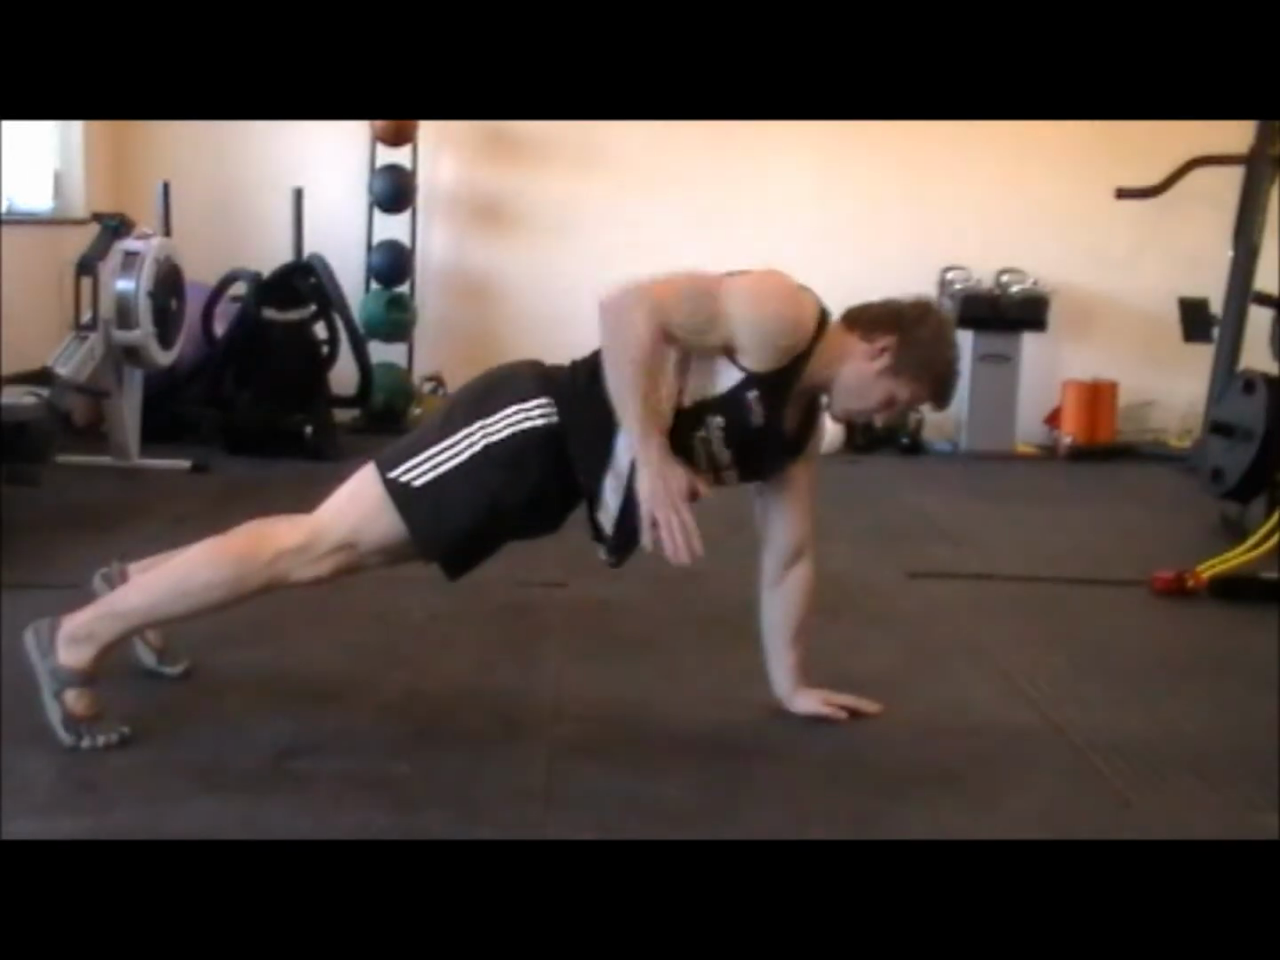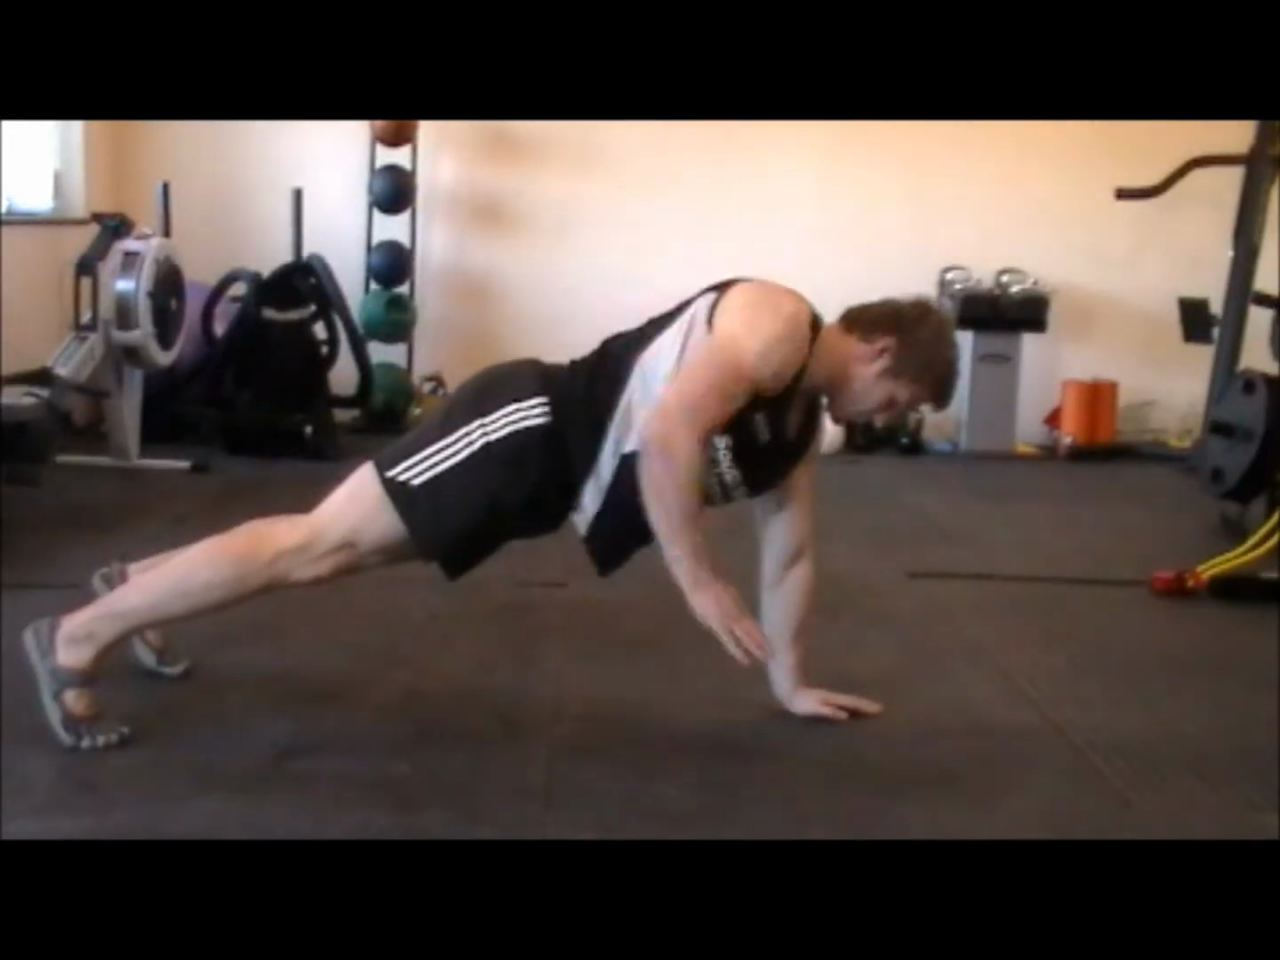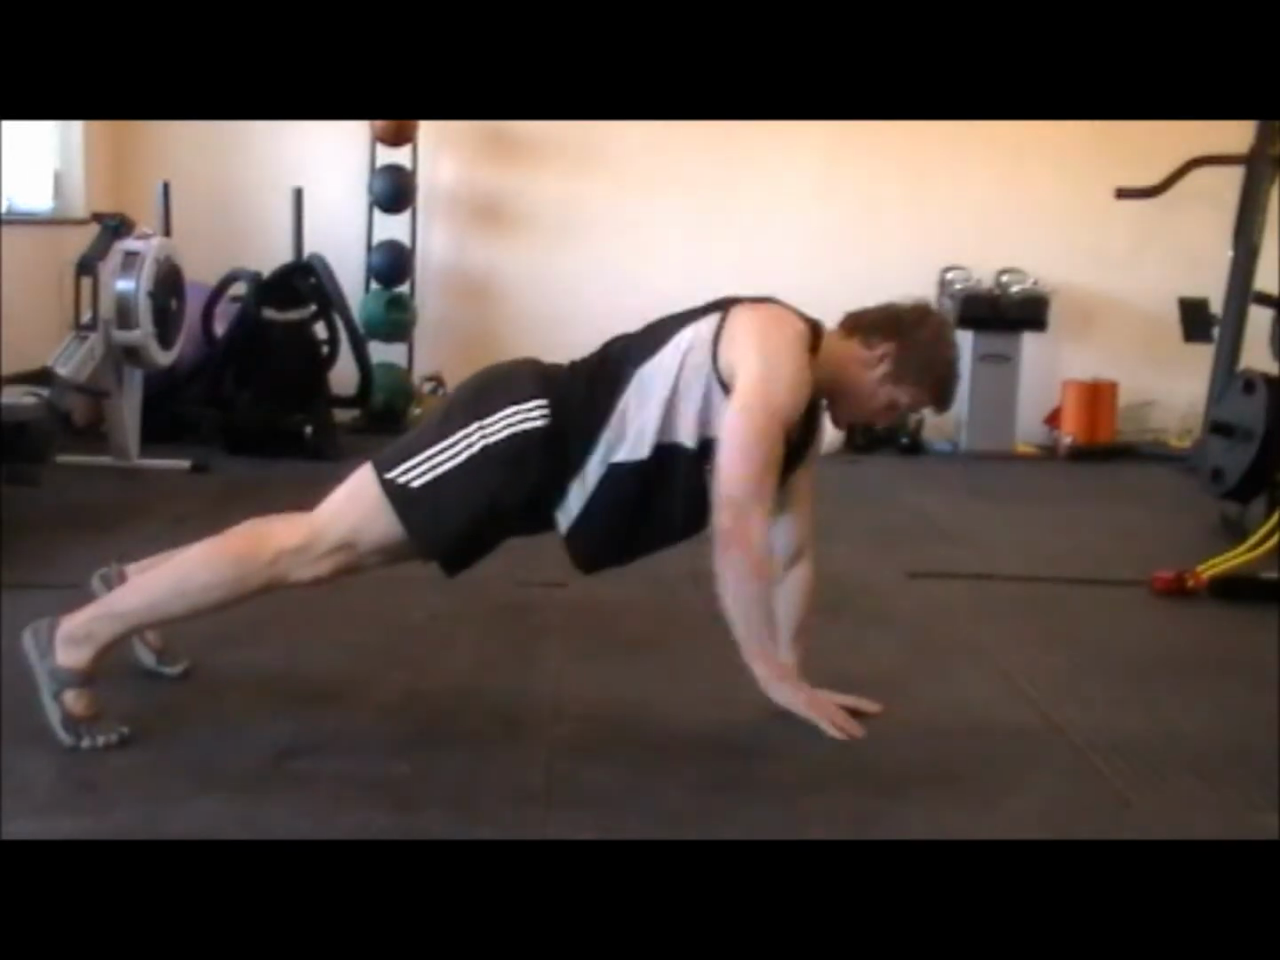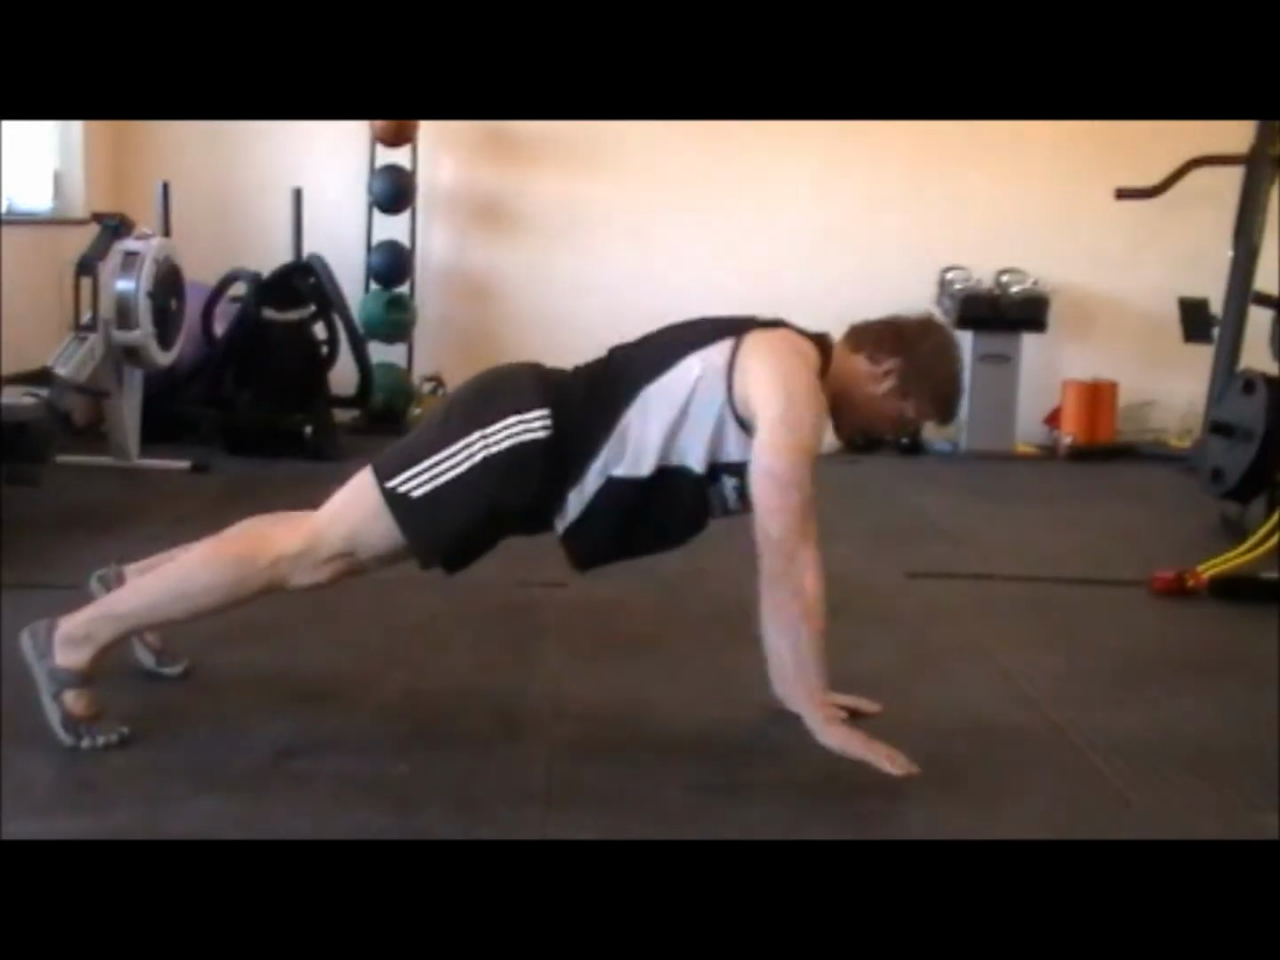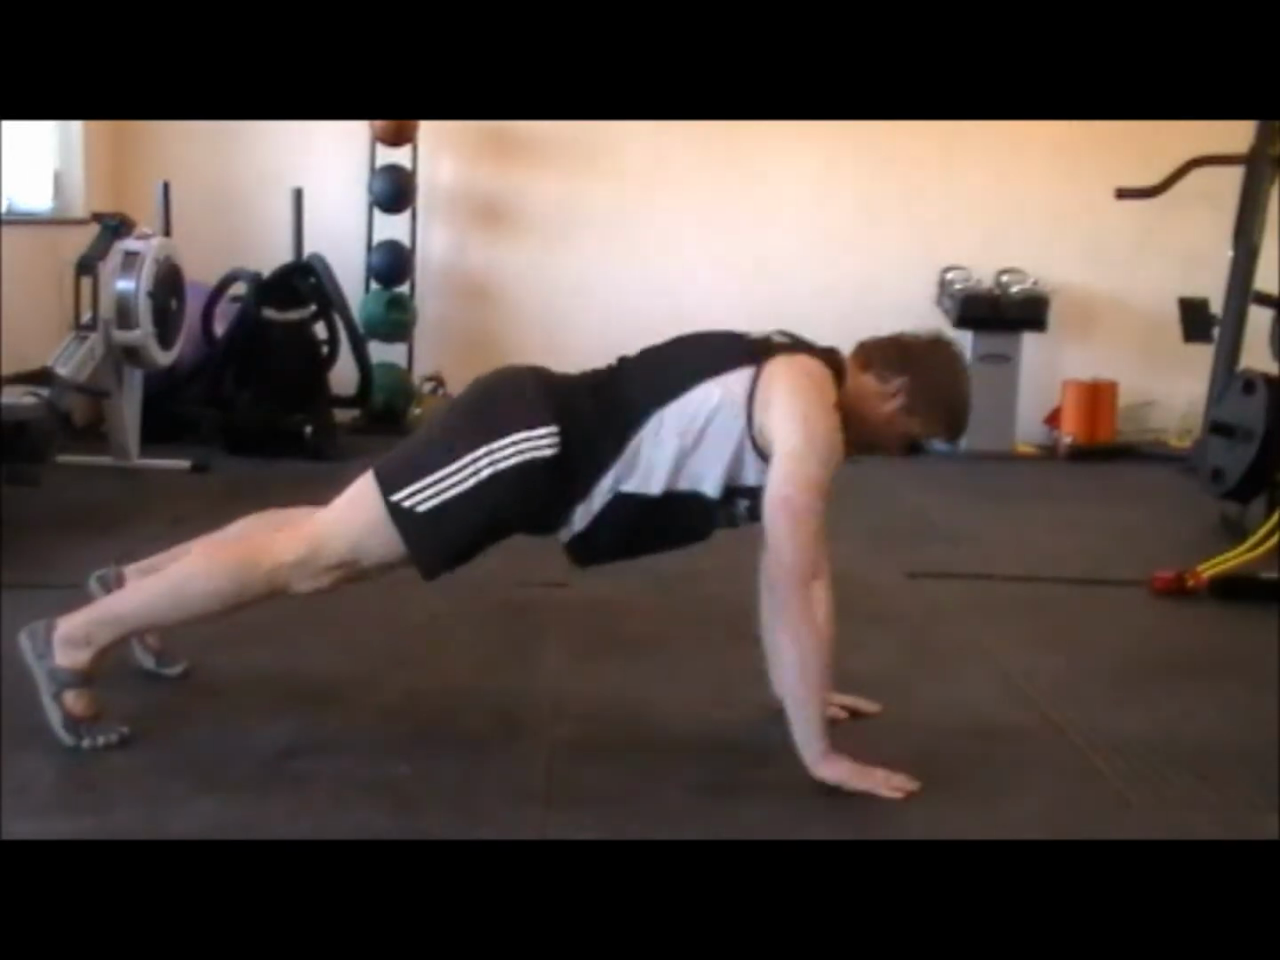
dt=0.1s
person 1, frame 1
left shoulder: (803, 414)
right shoulder: (779, 314)
left elbow: (788, 552)
right elbow: (627, 308)
left wrist: (789, 683)
right wrist: (656, 458)
left hip: (549, 483)
right hip: (524, 428)
left knee: (343, 554)
right knee: (314, 546)
left ankle: (137, 580)
right ankle: (73, 639)
person 1, frame 2
left shoulder: (803, 416)
right shoulder: (777, 325)
left elbow: (788, 552)
right elbow: (668, 433)
left wrist: (790, 683)
right wrist: (697, 581)
left hip: (550, 484)
right hip: (523, 428)
left knee: (342, 552)
right knee: (312, 546)
left ankle: (136, 582)
right ankle: (73, 639)
person 1, frame 3
left shoulder: (804, 406)
right shoulder: (778, 347)
left elbow: (785, 544)
right elbow: (734, 515)
left wrist: (789, 668)
right wrist: (774, 669)
left hip: (548, 472)
right hip: (519, 426)
left knee: (336, 548)
right knee: (311, 546)
left ankle: (135, 573)
right ankle: (71, 641)
person 1, frame 4
left shoulder: (809, 417)
right shoulder: (790, 371)
left elbow: (790, 555)
right elbow: (787, 558)
left wrist: (803, 687)
right wrist: (815, 708)
left hip: (550, 463)
right hip: (523, 430)
left knee: (324, 539)
right knee: (311, 550)
left ankle: (134, 580)
right ankle: (71, 642)
person 1, frame 5
left shoulder: (803, 394)
right shoulder: (811, 403)
left elbow: (778, 561)
right elbow: (801, 582)
left wrist: (798, 689)
right wrist: (820, 753)
left hip: (542, 437)
right hip: (526, 436)
left knee: (327, 532)
right knee: (312, 555)
left ankle: (133, 580)
right ankle: (69, 640)
